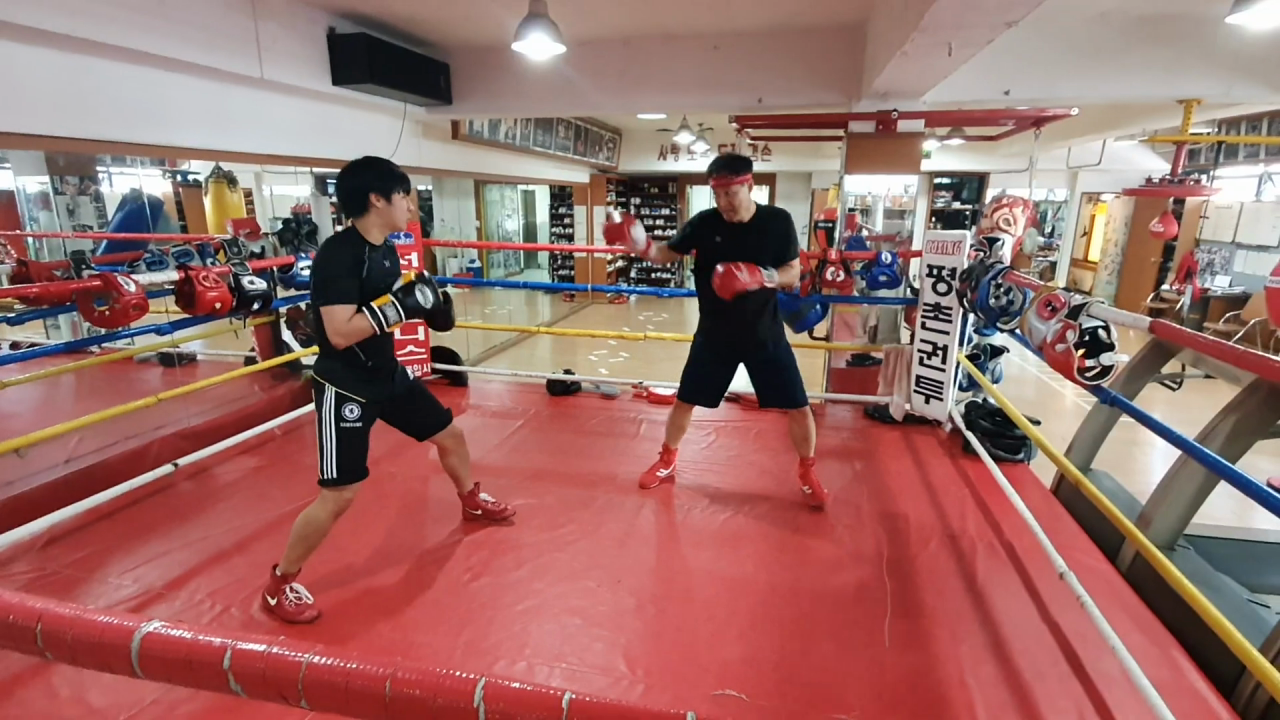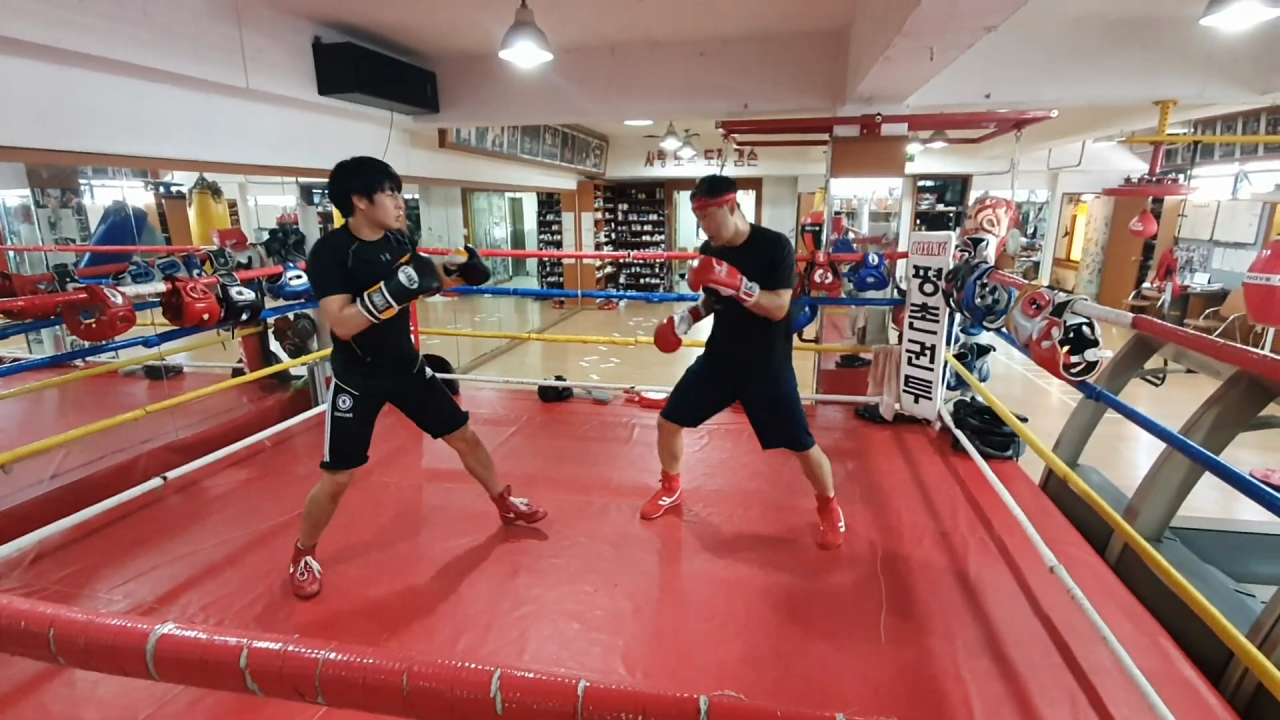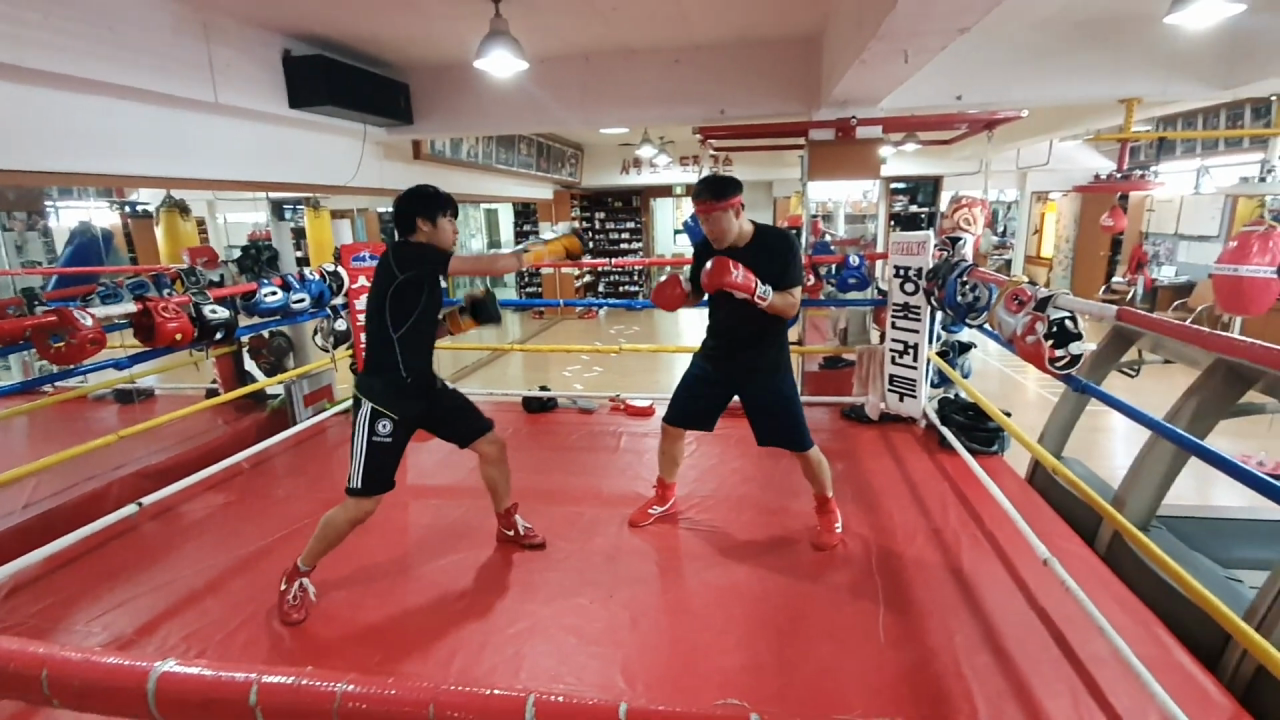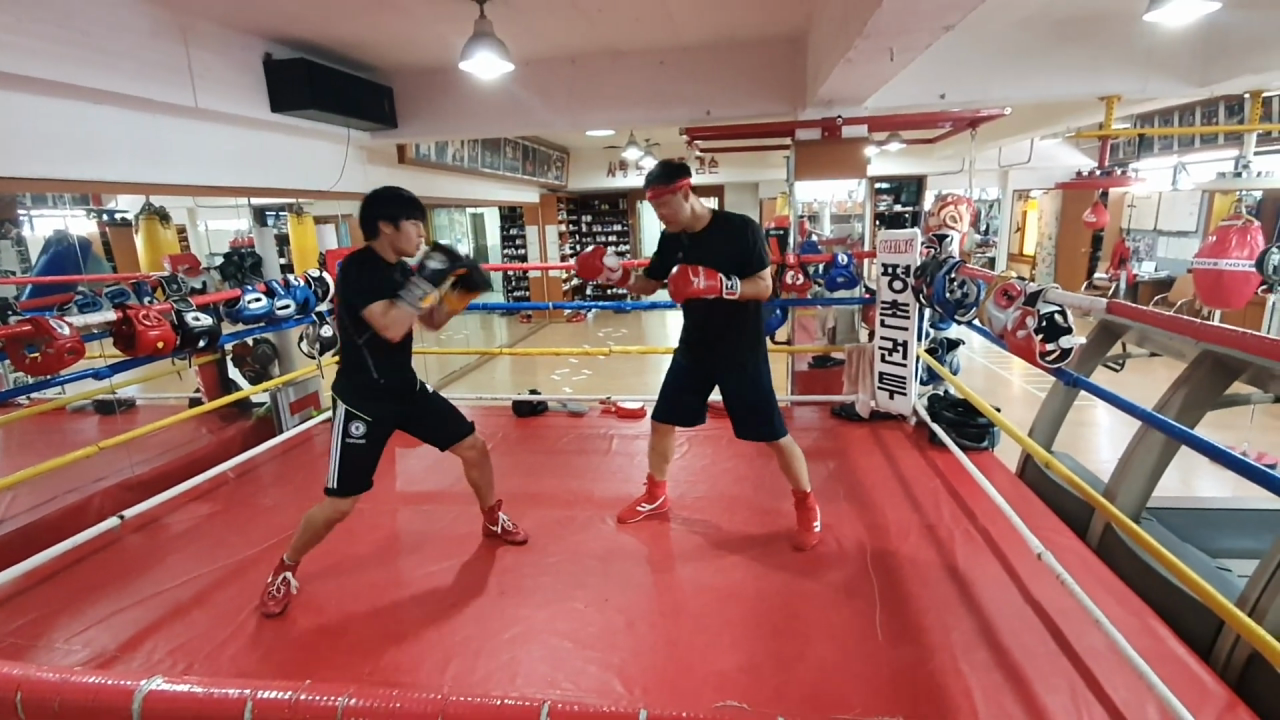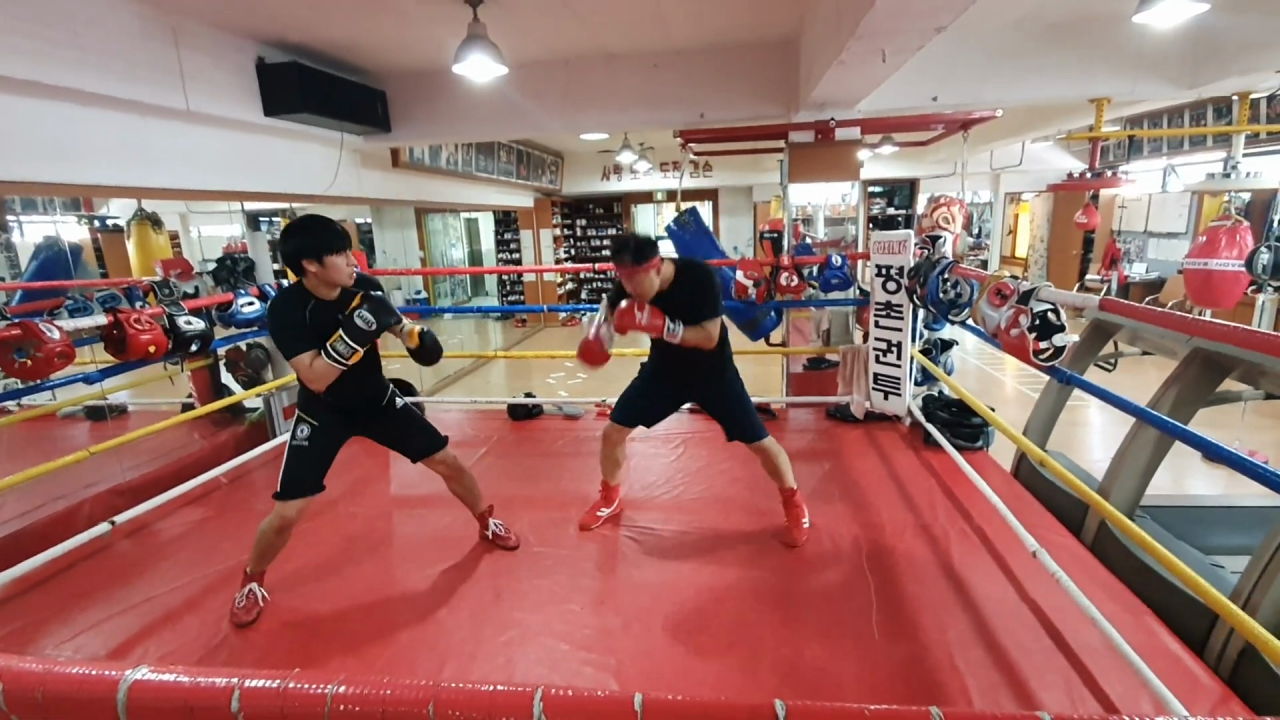
dt=1s
person 1, frame 1
left shoulder: (384, 249)
right shoulder: (338, 254)
right elbow: (339, 332)
left wrist: (424, 299)
right wrist: (403, 303)
left hip: (387, 375)
right hip: (345, 387)
left knee: (450, 434)
right knee: (338, 494)
left ankle: (472, 502)
right ankle: (280, 584)
person 1, frame 2
left shoulder: (399, 241)
right shoulder: (328, 252)
left elbow: (422, 287)
right elbow: (342, 325)
left wrist: (450, 267)
right wrist: (393, 289)
left hip: (406, 366)
right hip: (356, 377)
left knee: (464, 436)
right knee: (338, 478)
left ankle: (506, 502)
right ankle: (303, 555)
person 1, frame 3
left shoulder: (425, 263)
right shoulder: (405, 257)
right elbow: (488, 266)
left wrist: (458, 320)
right wrist: (552, 247)
left hip: (422, 388)
right hip: (384, 398)
left knee: (491, 444)
right knee: (361, 505)
left ankle: (508, 525)
right ankle: (299, 574)
person 1, frame 4
left shoulder: (400, 269)
right shoulder: (358, 269)
left elbow: (433, 319)
right elbow: (392, 329)
left wrist: (463, 290)
right wrist: (428, 277)
left hip: (405, 390)
right hip: (362, 400)
left knee: (475, 447)
right knee: (338, 506)
left ankle: (493, 519)
right ankle: (286, 569)
person 1, frame 5
left shoulder: (359, 284)
right shoulder: (286, 309)
left elbow: (389, 320)
right elbow: (316, 381)
left wrist: (412, 334)
right wrist: (355, 330)
left hip: (377, 399)
right hip: (323, 415)
left knee: (449, 462)
right knee: (285, 513)
left ankle: (487, 522)
right ankle: (252, 581)
person 2, frame 1
left shoulder: (778, 222)
right shoulder: (705, 223)
left elbow: (792, 272)
right elbow: (666, 255)
left wrist: (756, 278)
right wrist: (638, 242)
left hip: (764, 332)
right hip: (715, 333)
left knee: (797, 407)
right knee: (684, 402)
left ankle: (807, 474)
right ankle: (667, 461)
person 2, frame 2
left shoulder: (775, 246)
right shoulder: (710, 250)
left elbow: (778, 309)
left wrist: (734, 283)
right wrist: (690, 314)
left hip: (766, 363)
right hip: (719, 355)
left knee: (802, 445)
right knee: (669, 421)
left ankle: (829, 507)
right ankle: (670, 488)
person 2, frame 3
left shoulder: (781, 244)
right shoulder: (706, 248)
left elbow: (791, 307)
right elbow: (694, 294)
left wrist: (750, 287)
right wrist: (675, 291)
left hip: (766, 363)
right hip: (714, 356)
left knee: (802, 446)
right knee: (672, 426)
left ankle: (828, 510)
right ankle: (664, 497)
person 2, frame 4
left shoulder: (741, 229)
right shoulder: (671, 240)
left elbow: (764, 287)
right elbow: (648, 285)
left wrist: (716, 284)
right wrist: (617, 273)
left hip: (742, 352)
right hip: (694, 350)
left knee: (774, 434)
right knee: (663, 423)
left ankle: (807, 508)
right ankle: (656, 495)
person 2, frame 5
left shoulder: (700, 276)
right shoulder: (629, 285)
left elbow: (710, 337)
right elbow: (611, 308)
left wrist: (660, 325)
right wrist: (598, 327)
left hip: (712, 372)
right hip: (663, 369)
left knee: (758, 440)
right knee: (613, 430)
left ankle: (793, 505)
right ankle: (609, 498)
